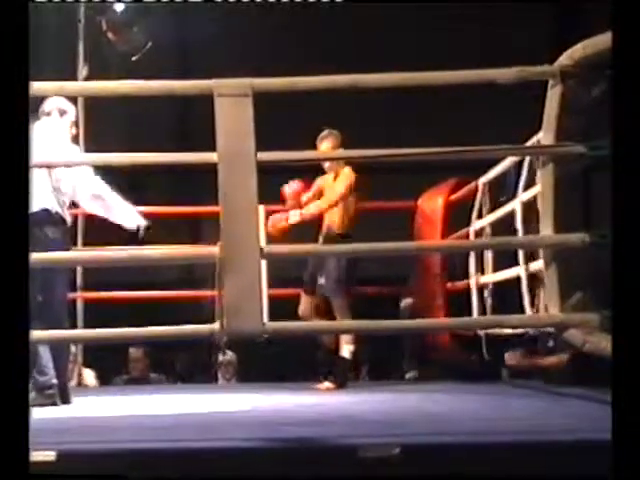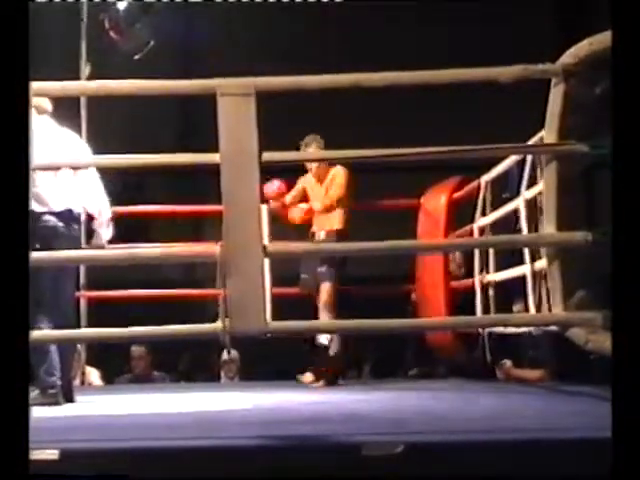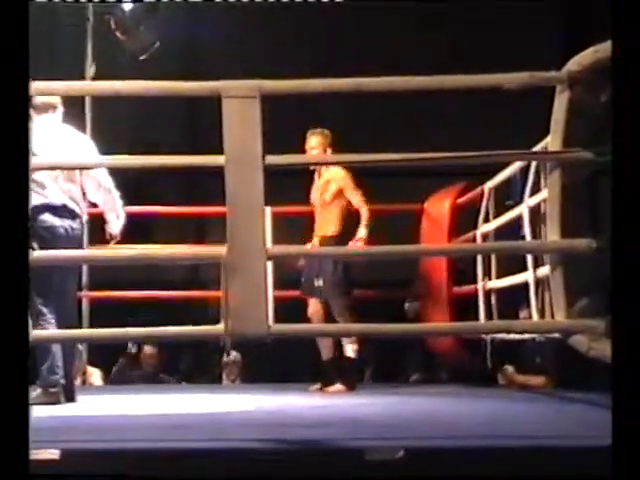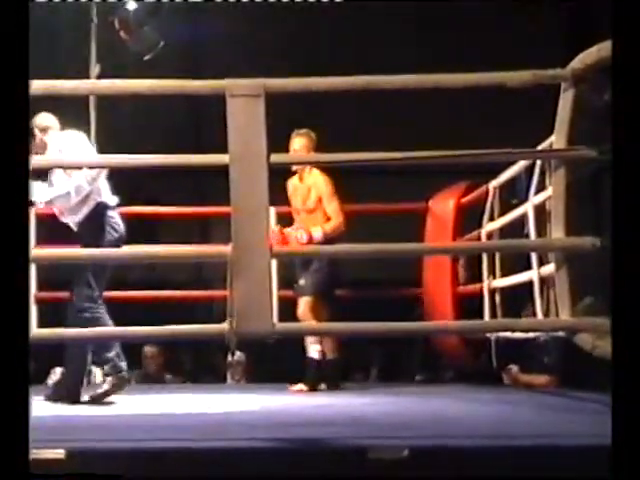
dt=1s
person 1, frame 1
left shoulder: (32, 143)
right shoulder: (60, 146)
right elbow: (90, 189)
right wrist: (129, 214)
left hip: (36, 227)
right hip: (48, 228)
left knee: (36, 309)
right knee: (54, 310)
left ankle: (44, 384)
right ankle: (58, 385)
person 1, frame 2
left shoulder: (33, 135)
right shoulder: (72, 140)
right elbow: (93, 188)
right wrist: (102, 228)
left hip: (39, 223)
right hip: (70, 226)
left knee: (41, 308)
right knee: (63, 307)
left ankle: (49, 385)
right ankle: (64, 384)
person 1, frame 3
left shoulder: (31, 136)
right shoulder: (78, 138)
right elbow: (100, 182)
right wrist: (115, 219)
left hip: (41, 222)
right hip: (71, 224)
left knee: (43, 306)
right knee: (66, 306)
left ankle: (50, 383)
right ankle: (66, 384)
person 1, frame 4
left shoulder: (69, 140)
right shoulder: (58, 156)
left elbow: (95, 168)
right elbow: (52, 193)
left wrist: (62, 196)
left hip: (100, 224)
right hip: (93, 227)
left knee: (86, 300)
right knee: (79, 303)
left ankle: (115, 369)
right ankle: (69, 385)
person 2, frame 1
left shoulder: (348, 177)
right shoulder: (324, 179)
left elbow: (328, 203)
right elbow: (309, 200)
left wrist: (297, 215)
right wrist: (295, 201)
left hip: (339, 245)
right hip: (322, 244)
left knee: (341, 312)
right knee: (306, 310)
left ankle: (340, 374)
right ankle: (332, 357)
person 2, frame 2
left shoulder: (340, 173)
right shoulder: (306, 179)
left elbow: (335, 200)
right elbow: (286, 204)
left wrist: (316, 205)
right wrist: (277, 198)
left hip: (335, 240)
right hip: (315, 242)
left knee: (326, 298)
right knee: (323, 304)
left ankle: (320, 362)
right ankle: (332, 369)
person 2, frame 3
left shoulder: (340, 175)
right shoulder: (317, 177)
left elbow: (363, 208)
left wrist: (362, 232)
left hip: (334, 248)
right hip: (317, 249)
left knee: (342, 314)
right knee: (314, 314)
left ankle: (348, 376)
right ankle: (329, 375)
person 2, frame 4
left shoulder: (321, 181)
right shoulder: (291, 184)
left elbow: (339, 222)
left wrist: (312, 235)
right wrist: (287, 234)
left hip: (321, 253)
right hip: (304, 254)
left knee: (305, 311)
right knee: (320, 316)
left ankle: (312, 377)
right ankle: (332, 376)
